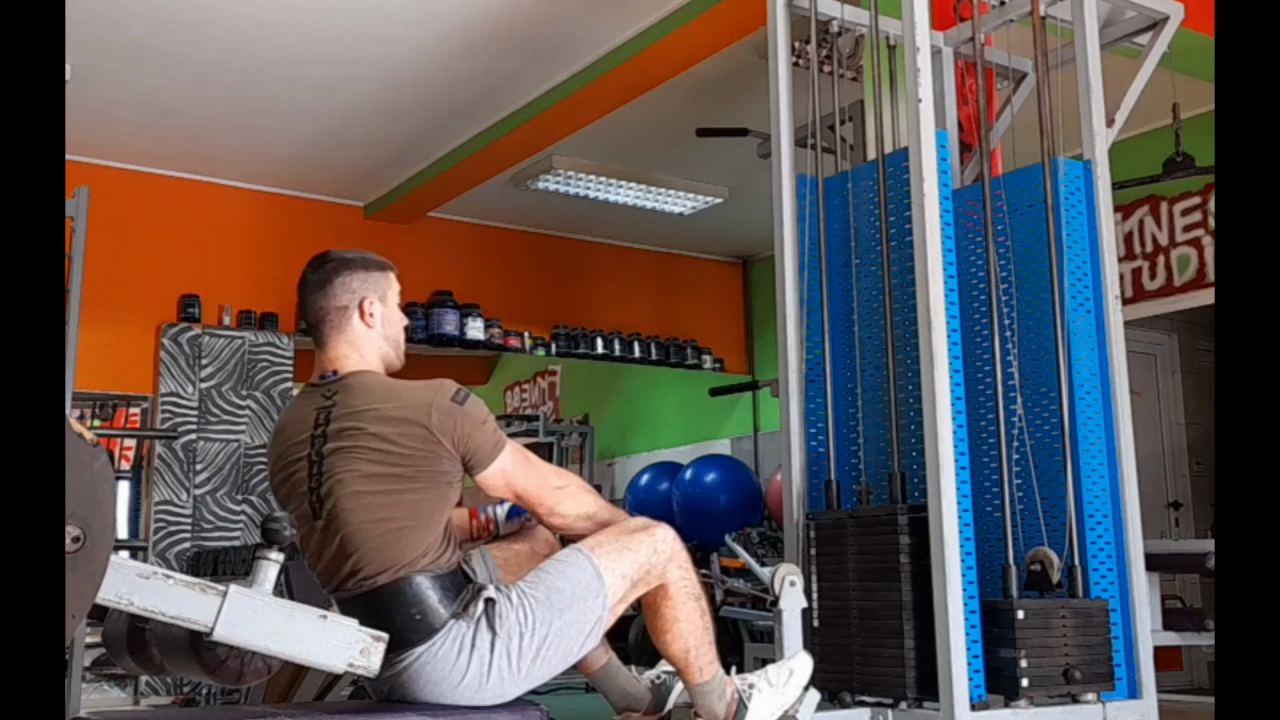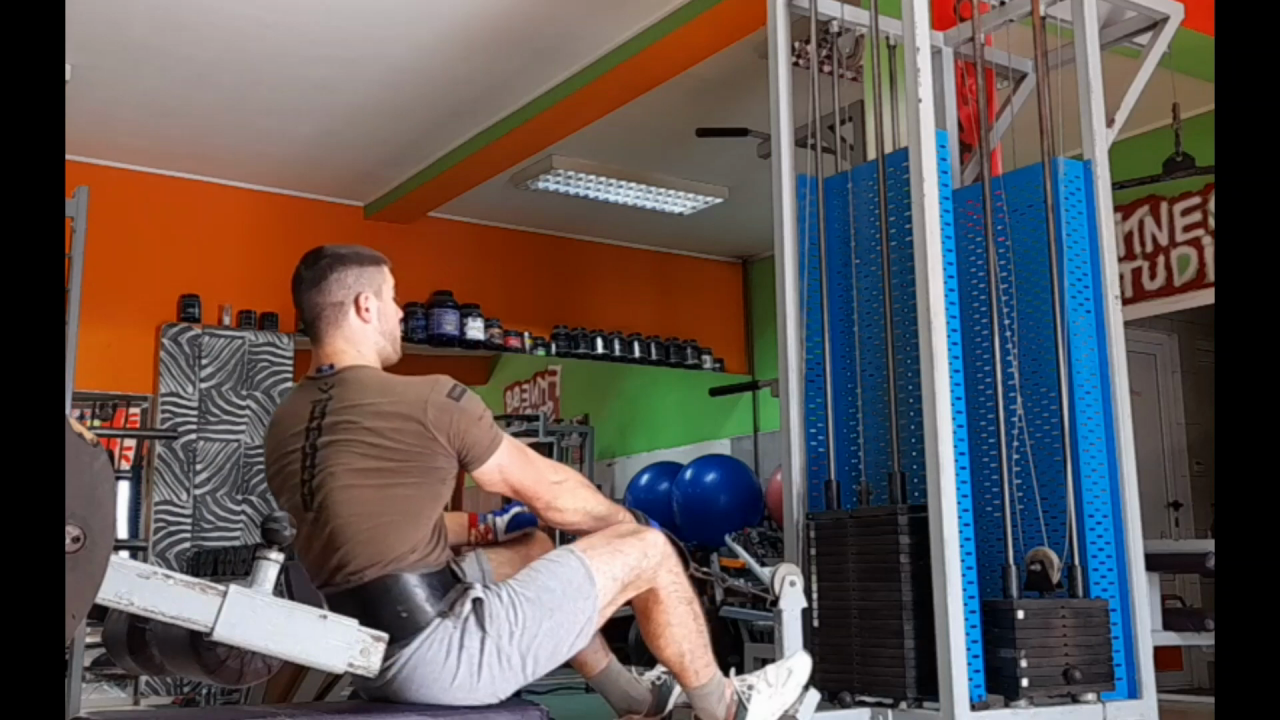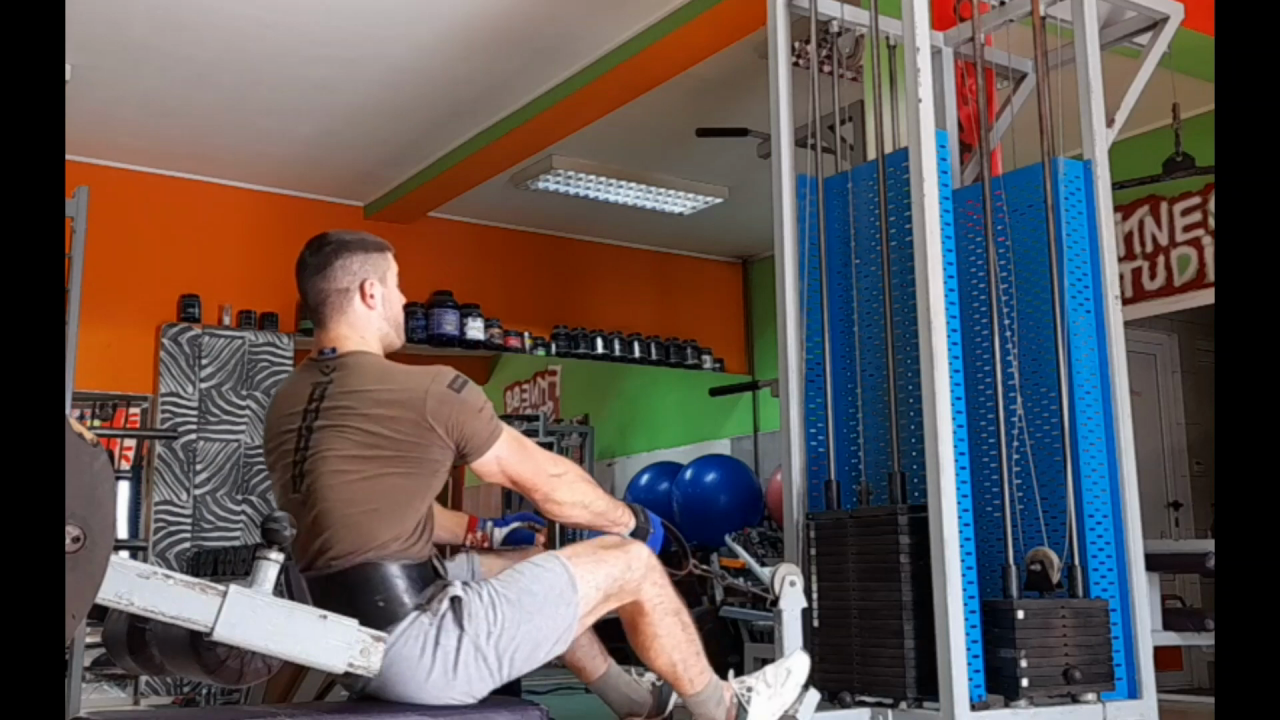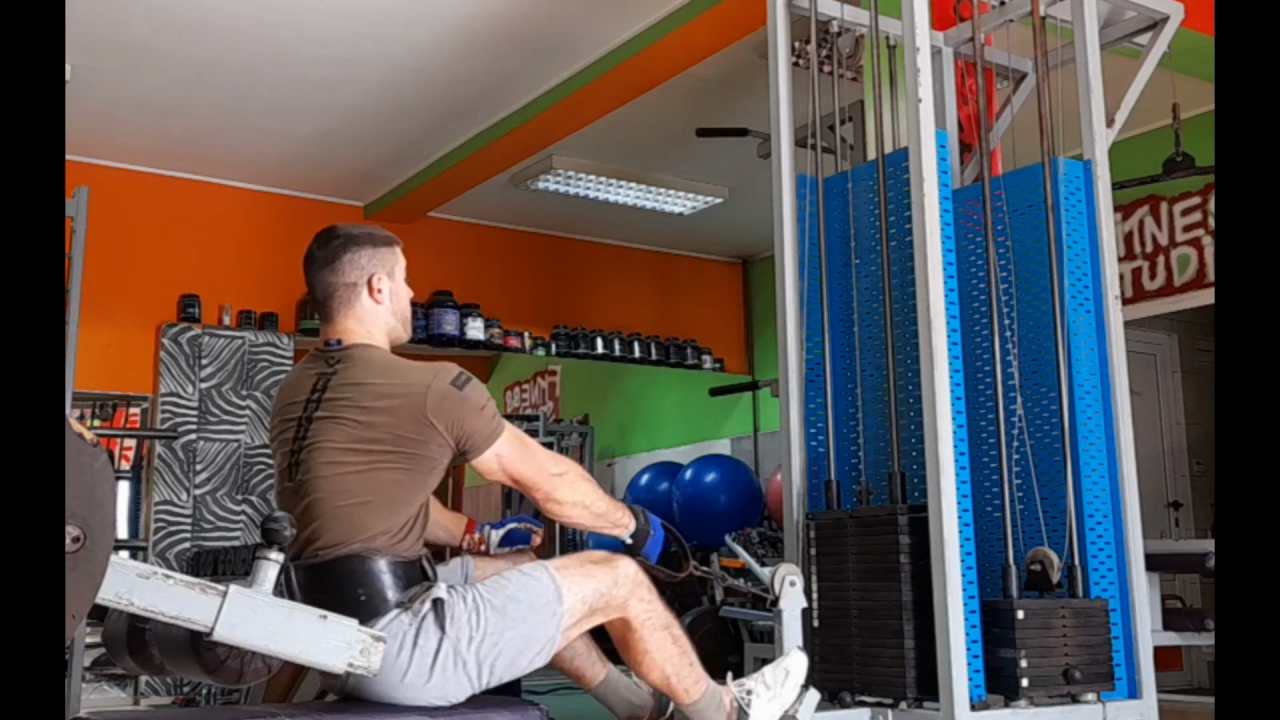
dt=0.1s
person 1, frame 1
left shoulder: (287, 435)
right shoulder: (432, 405)
right elbow: (549, 494)
right wrist: (624, 525)
left hip: (386, 661)
right hip: (458, 656)
left knee: (538, 540)
right knee: (656, 545)
person 1, frame 2
left shoulder: (283, 428)
right shoulder: (428, 401)
right elbow: (547, 488)
left wrist: (480, 530)
right wrist: (625, 521)
left hip: (377, 660)
right hip: (447, 655)
left knee: (533, 546)
right knee: (648, 550)
person 1, frame 3
left shoulder: (286, 405)
right shoulder: (428, 391)
right elbow: (546, 480)
left wrist: (478, 533)
right wrist: (632, 522)
right hip: (420, 647)
left knee: (525, 563)
right knee: (631, 563)
person 1, frame 4
left shoulder: (293, 395)
right shoulder: (431, 388)
right elbow: (547, 480)
left wrist: (476, 536)
right wrist: (633, 524)
right hip: (403, 643)
left knee: (520, 567)
right knee: (616, 577)
